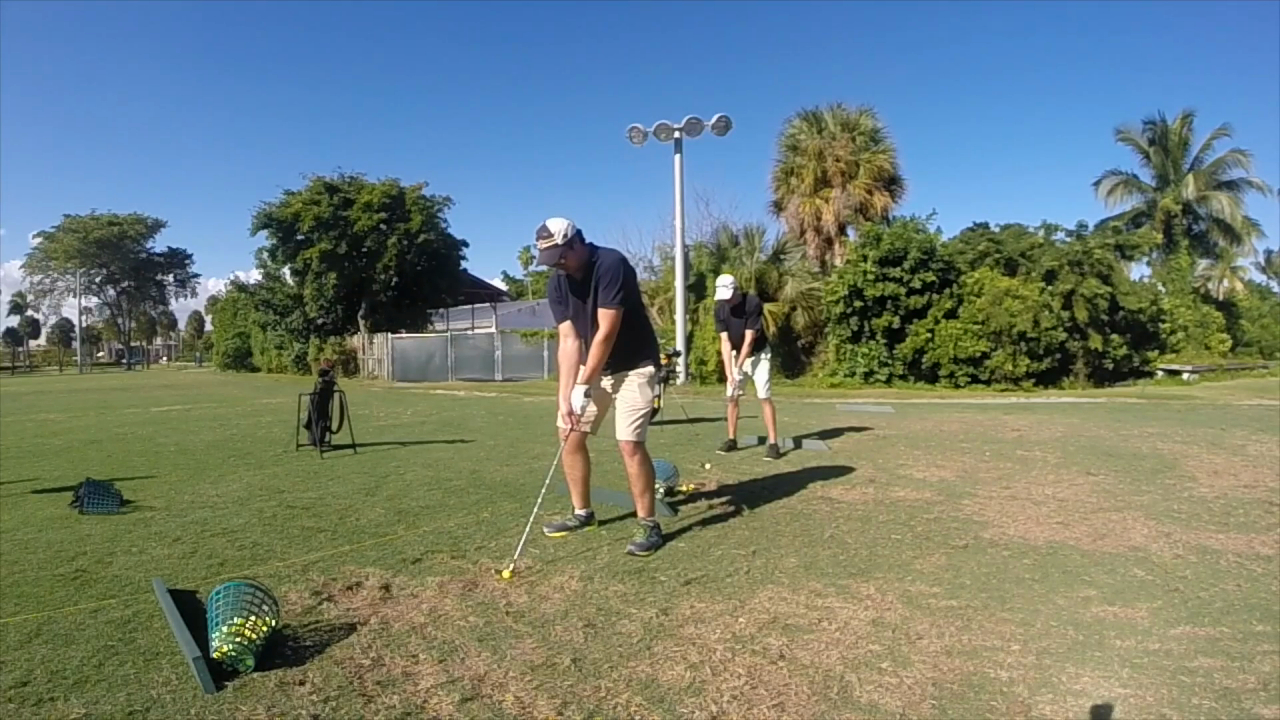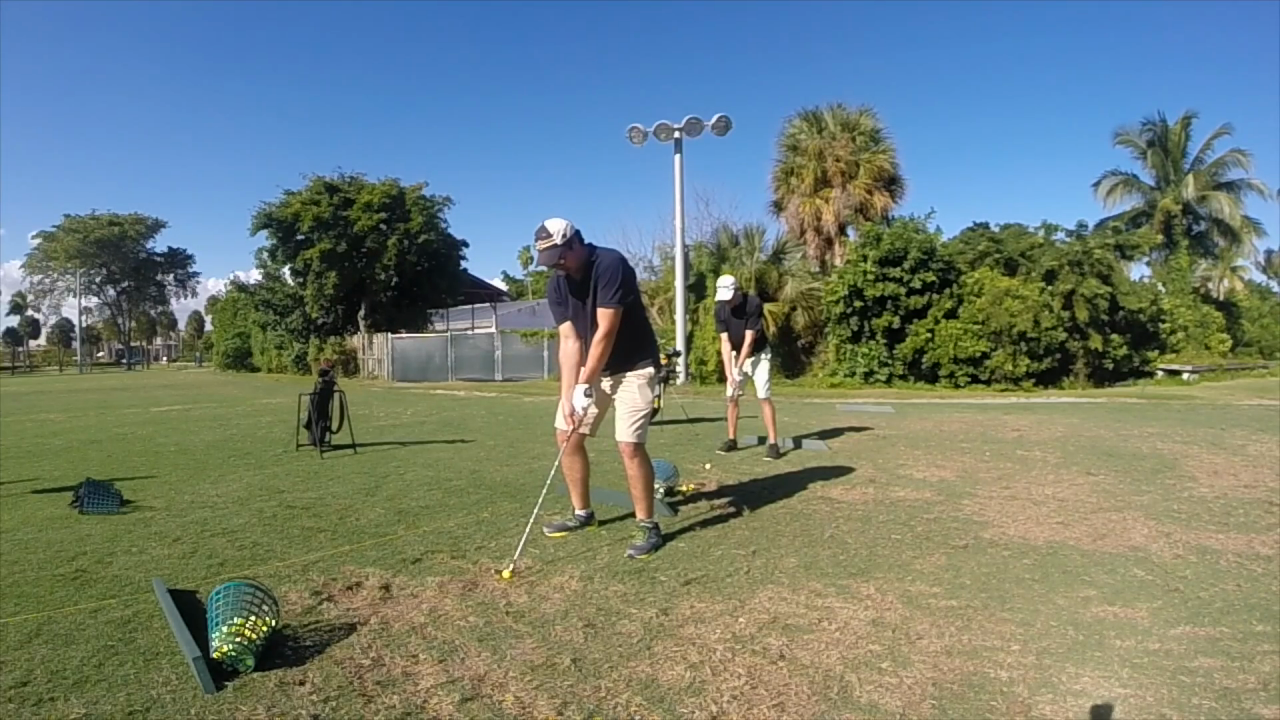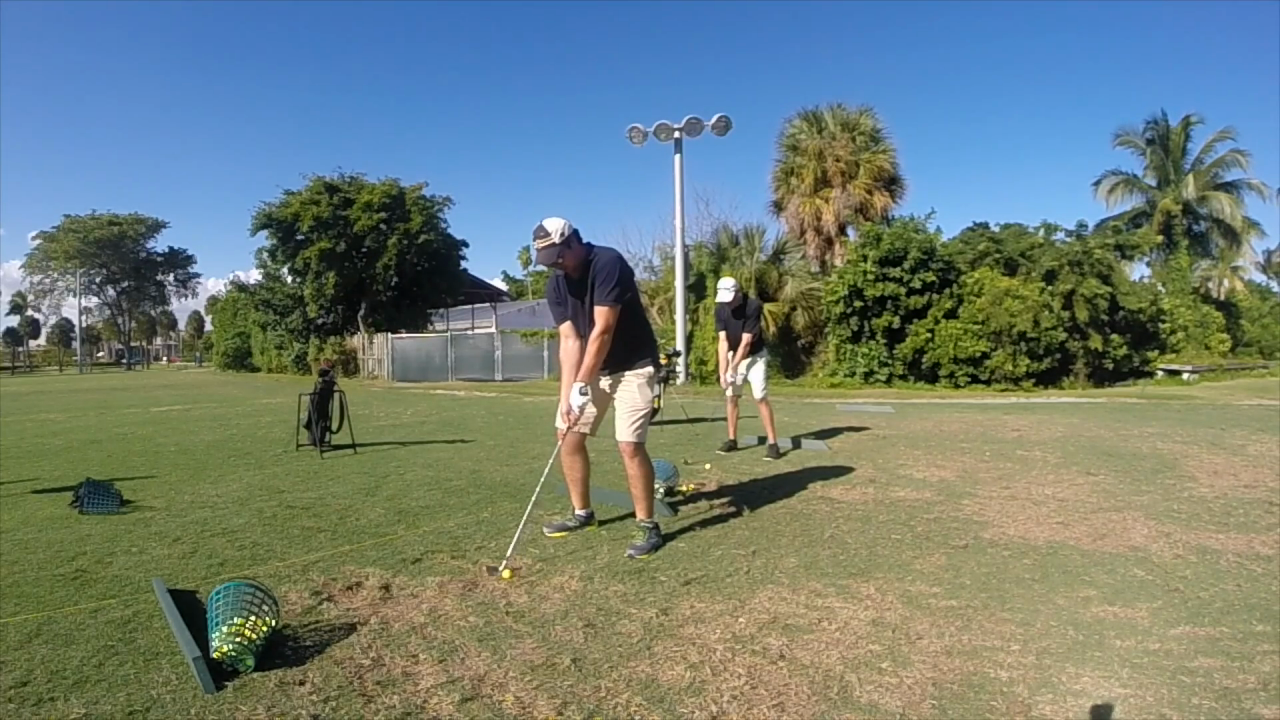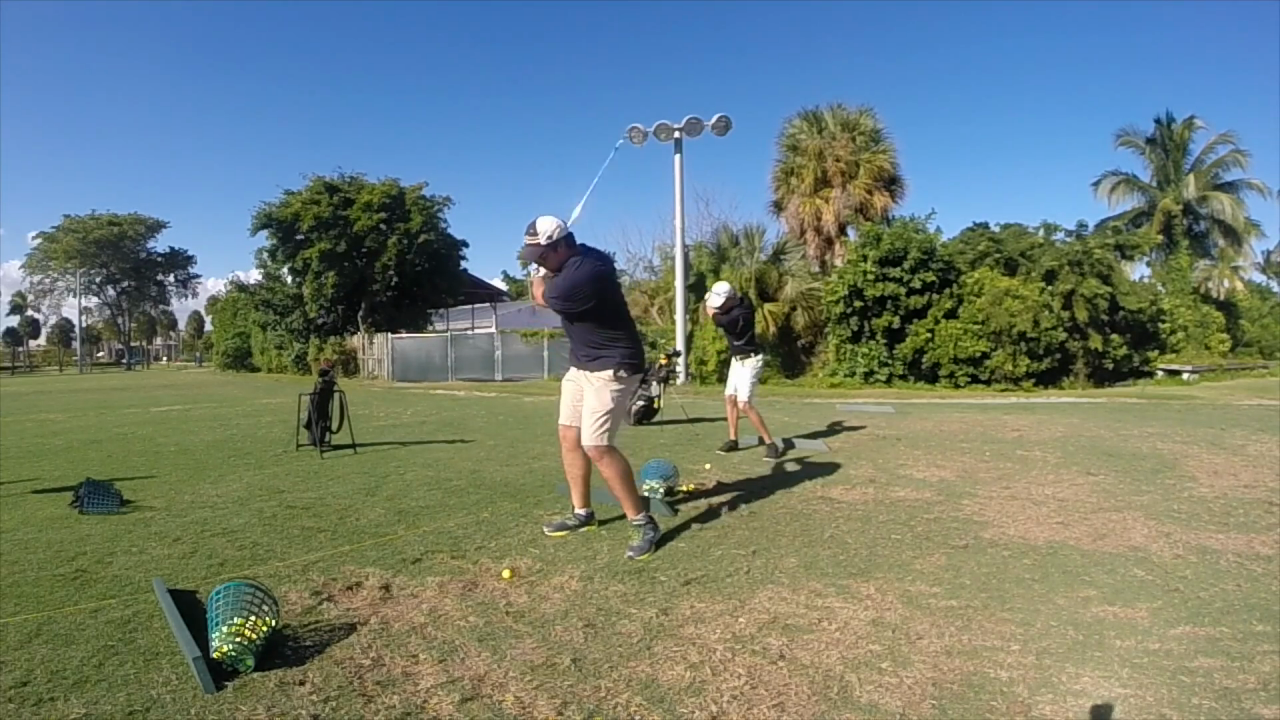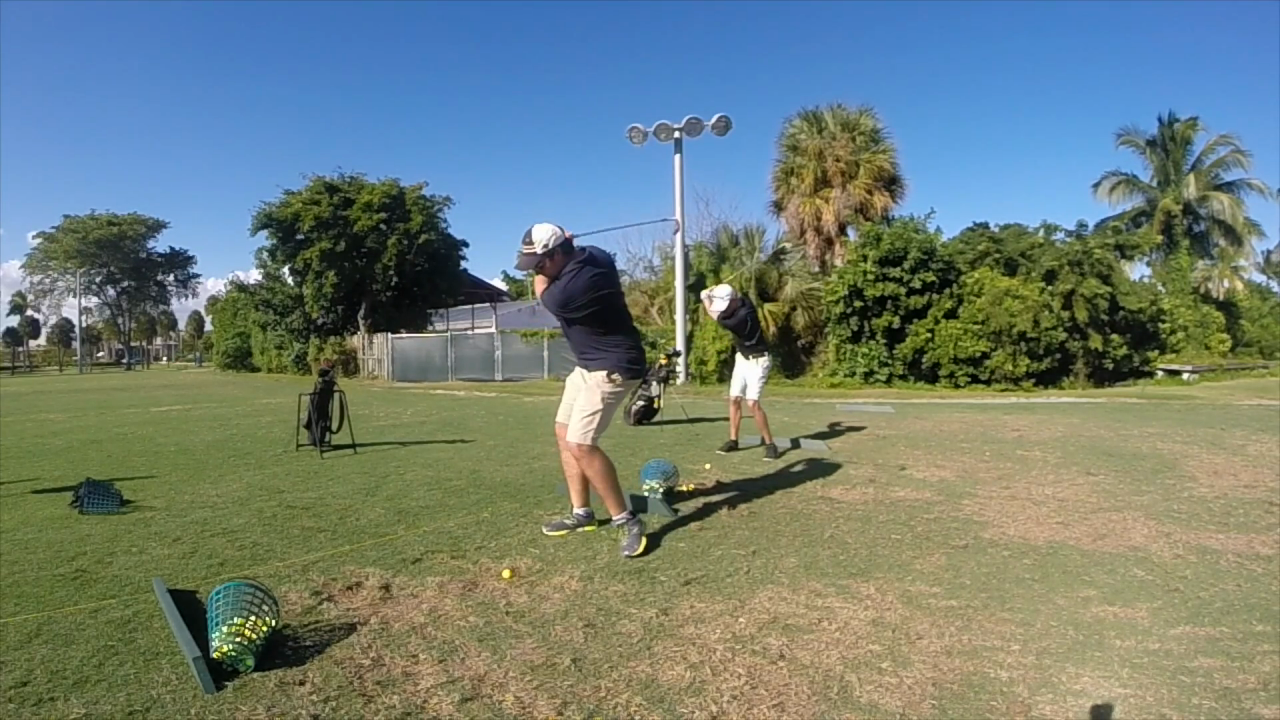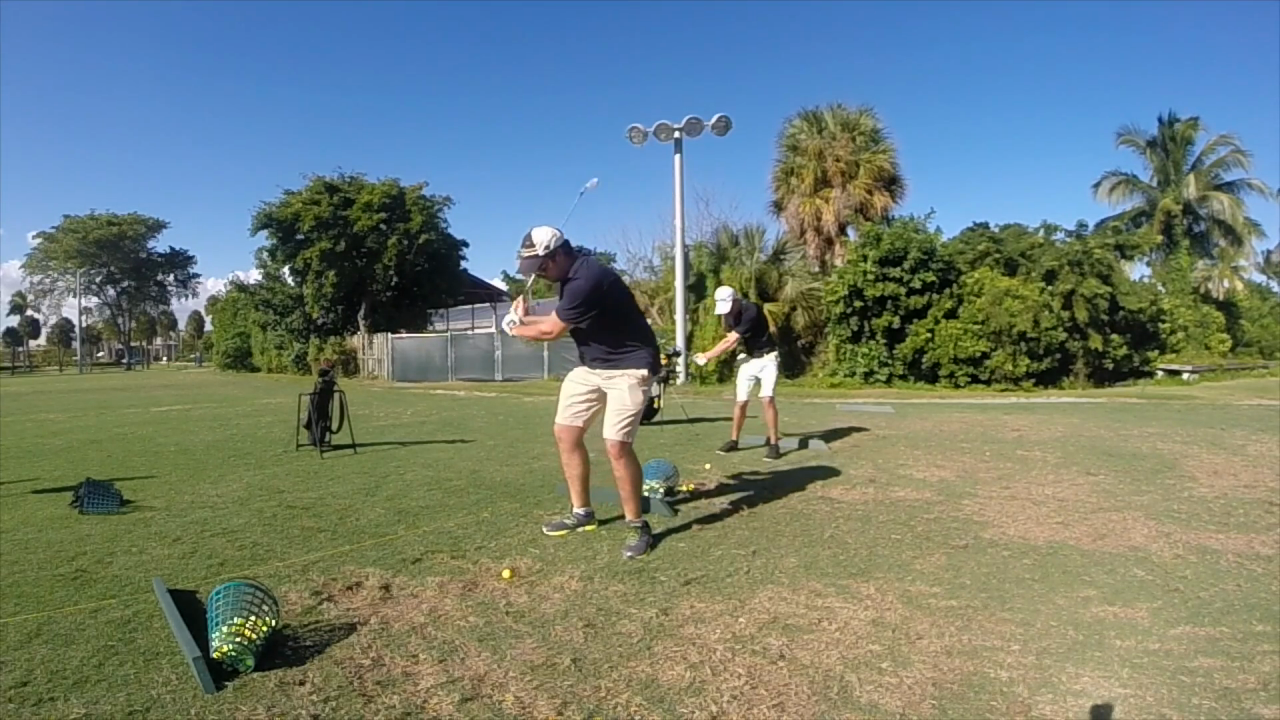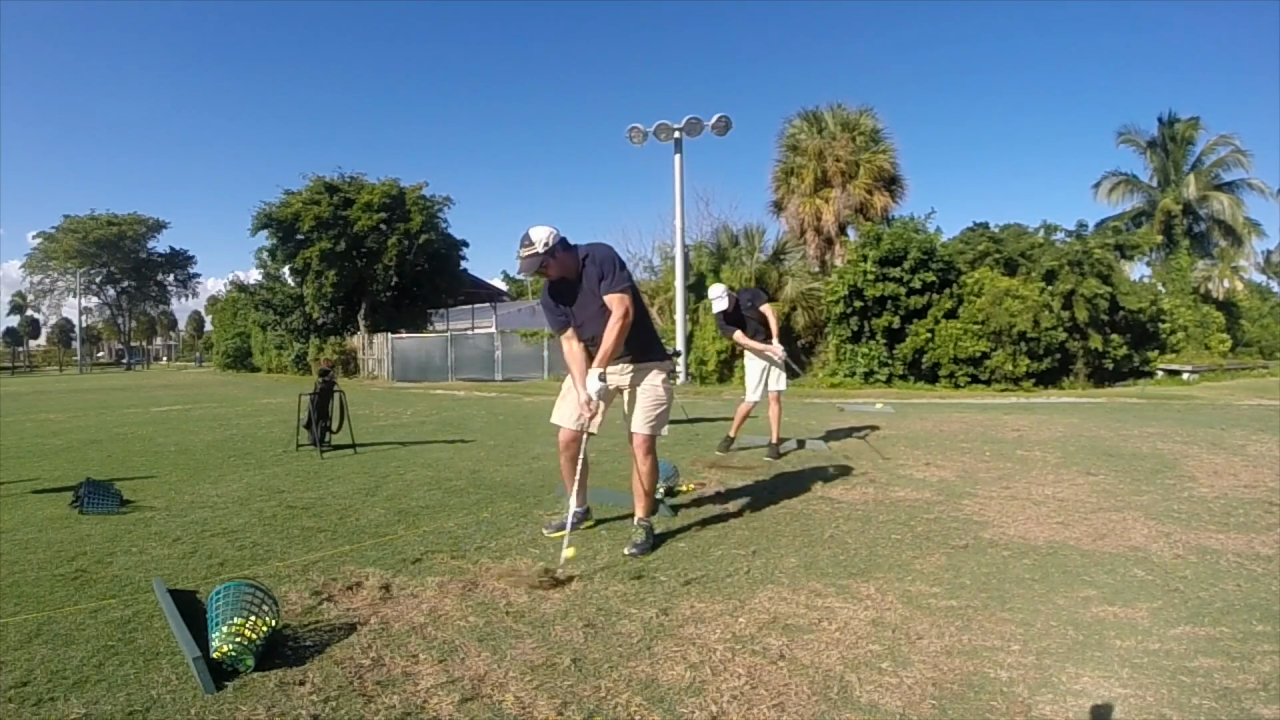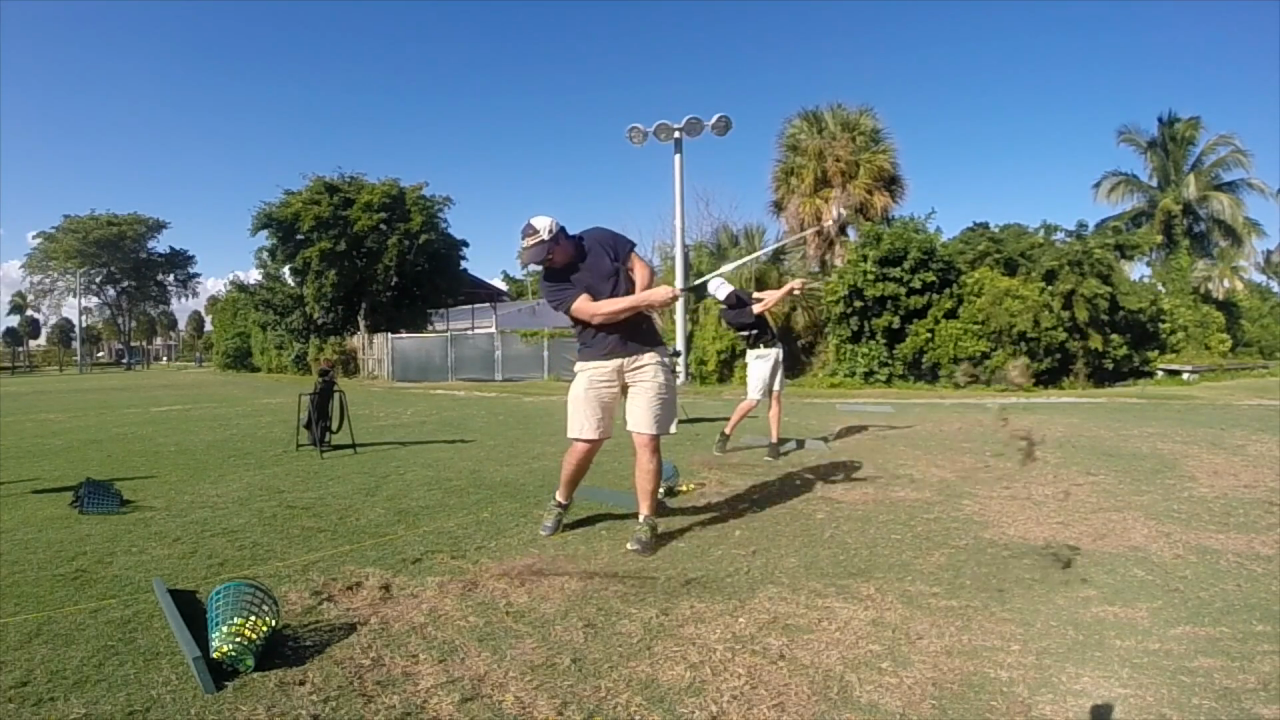
dt=0.5s
person 1, frame 1
left shoulder: (612, 265)
right shoulder: (558, 283)
left elbow: (606, 333)
right elbow: (569, 340)
left wrist: (583, 387)
right wrist: (564, 395)
left hip: (634, 366)
right hip: (592, 365)
left knee: (629, 443)
right knee: (570, 436)
left ankle: (649, 526)
right ankle: (582, 513)
person 1, frame 2
left shoulder: (611, 265)
right shoulder: (557, 284)
left elbow: (606, 333)
right elbow: (570, 340)
left wrist: (585, 387)
right wrist: (567, 396)
left hip: (633, 366)
right hip: (591, 366)
left knee: (629, 445)
right knee: (567, 435)
left ankle: (648, 526)
right ankle: (582, 513)
person 1, frame 3
left shoulder: (608, 263)
right shoulder: (557, 283)
left elbow: (602, 331)
right elbow: (570, 340)
left wrist: (581, 387)
right wrist: (566, 394)
left hip: (633, 366)
right hip: (591, 365)
left knee: (630, 445)
right knee: (569, 436)
left ankle: (648, 526)
right ankle: (582, 513)
person 1, frame 4
left shoulder: (571, 282)
right shoulder: (589, 257)
left elbow: (541, 298)
left wrist: (536, 276)
right wrist: (544, 272)
left hip: (612, 367)
right hip: (586, 364)
left knee: (595, 444)
right knee: (569, 435)
left ankle: (643, 523)
right ankle: (582, 513)
person 1, frame 5
left shoulder: (567, 292)
right shoulder: (594, 256)
left elbow: (542, 292)
left wrist: (542, 275)
right wrist: (560, 240)
left hip: (610, 369)
right hip: (594, 364)
left knee: (580, 444)
right knee: (565, 434)
left ankle: (627, 521)
right ankle: (582, 513)
person 1, frame 6
left shoulder: (587, 279)
right shoulder: (568, 277)
left elbow: (552, 330)
right elbow: (561, 323)
left wrist: (515, 327)
right wrist: (525, 318)
left hip: (630, 366)
right hip: (592, 363)
left knee: (616, 445)
right knee: (565, 432)
left ankle: (637, 525)
right ankle: (582, 512)
person 1, frame 7
left shoulder: (601, 257)
right shoulder: (550, 294)
left elbow: (621, 314)
right elbow: (572, 343)
left wrist: (598, 369)
right wrist: (582, 386)
left hip: (644, 363)
right hip: (592, 364)
left knee: (642, 442)
right knee: (568, 438)
left ankle: (643, 524)
right ankle: (579, 511)
person 1, frame 8
left shoulder: (600, 239)
right shoulder: (551, 282)
left elbow: (639, 266)
right elbow: (595, 313)
left wrist: (643, 293)
right wrist: (648, 298)
left hip: (646, 354)
right hip: (598, 363)
left knee: (647, 441)
right knee: (585, 444)
left ankle: (647, 522)
right ankle: (560, 502)
person 2, frame 1
left shoulder: (753, 304)
right shoulder: (720, 309)
left elbow: (749, 339)
right elbow: (725, 342)
left wrist: (739, 367)
right wrist: (729, 372)
left hip: (758, 355)
right hip: (736, 354)
left knee: (764, 397)
right knee: (732, 397)
left ankle: (773, 443)
right ankle: (732, 439)
person 2, frame 2
left shoulder: (754, 304)
right shoulder: (720, 310)
left elbow: (749, 339)
right elbow: (725, 342)
left wrist: (739, 367)
right wrist: (729, 373)
left hip: (759, 355)
right hip: (736, 355)
left knee: (764, 397)
right knee: (731, 397)
left ankle: (773, 443)
right ankle: (732, 439)
person 2, frame 3
left shoulder: (753, 307)
right shoulder: (720, 310)
left elbow: (746, 342)
right elbow: (723, 342)
left wrist: (733, 369)
right wrist: (722, 371)
left hip: (755, 356)
right hip: (734, 356)
left knee: (760, 398)
right knee: (731, 397)
left ankle: (772, 443)
right ankle: (732, 439)
person 2, frame 4
left shoulder: (732, 319)
right shoulder: (744, 301)
left elbow: (712, 314)
left wrist: (707, 302)
right wrist: (712, 298)
left hip: (748, 362)
right hip: (739, 360)
left knee: (744, 404)
right knee: (730, 398)
left ankle: (770, 444)
right ankle: (733, 440)
person 2, frame 5
left shoulder: (740, 319)
right shoulder: (743, 301)
left elbow: (717, 317)
right elbow: (718, 312)
left wrist: (705, 298)
right wrist: (711, 296)
left hip: (757, 361)
right hip: (742, 359)
left knee: (752, 403)
right knee: (734, 399)
left ankle: (769, 444)
right ankle: (733, 440)
person 2, frame 6
left shoulder: (751, 311)
right shoulder: (728, 314)
left elbow: (731, 342)
right elbow: (729, 341)
left wrist: (708, 356)
right wrist: (709, 355)
left hip: (767, 358)
right hip: (747, 359)
left knee: (767, 400)
right knee: (741, 401)
left ankle: (773, 444)
right ankle: (733, 441)
person 2, frame 7
left shoulder: (749, 294)
right shoulder: (721, 318)
left elbow: (770, 312)
right elbow: (743, 341)
left wrist: (775, 340)
right wrist: (768, 349)
left hip: (774, 349)
right hip: (754, 355)
left knee: (774, 396)
right knee: (751, 401)
left ankle: (774, 443)
right ankle: (730, 436)
person 2, frame 8
left shoulder: (738, 295)
right shoulder: (729, 314)
left elbow: (764, 295)
right elbow: (765, 306)
left wrist: (789, 290)
right wrist: (788, 287)
left hip: (774, 349)
right hip: (759, 355)
left knee: (775, 397)
right knee: (753, 400)
left ankle: (774, 443)
right ankle: (725, 433)
